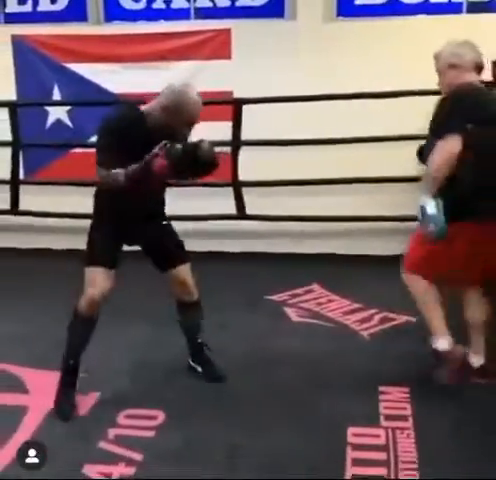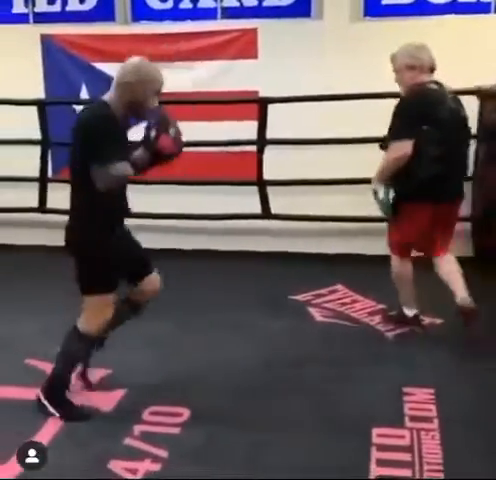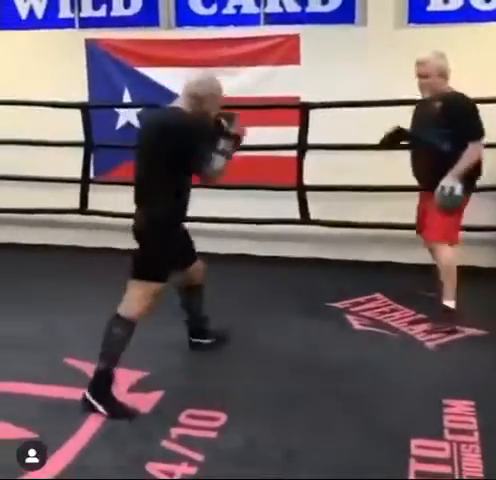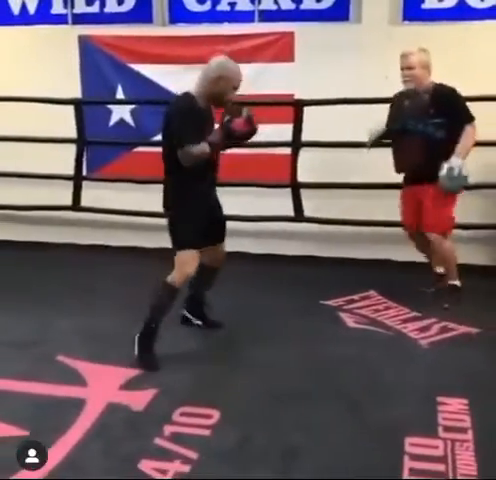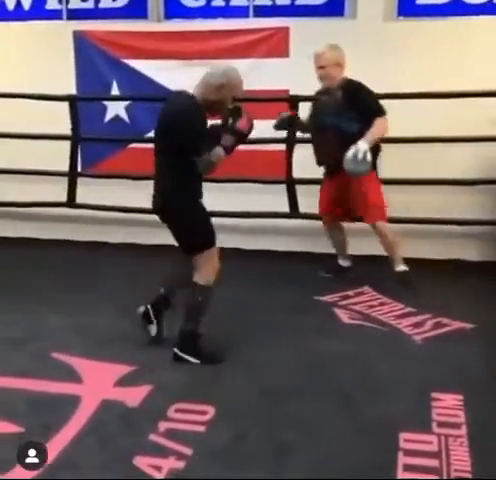
dt=0.5s
person 1, frame 1
left shoulder: (171, 133)
right shoulder: (119, 124)
left elbow: (180, 173)
right elbow: (104, 178)
left wrist: (199, 162)
right wrist: (146, 170)
left hip: (150, 217)
right hip: (112, 220)
left knee: (186, 284)
right knee: (94, 295)
left ankle: (197, 355)
right ankle: (67, 379)
person 1, frame 2
left shoulder: (113, 119)
right shoulder: (96, 121)
right elbow: (105, 179)
left wrist: (152, 147)
right wrist: (148, 154)
left hip: (110, 226)
right hip: (91, 231)
left knee: (148, 287)
right knee: (98, 315)
left ankle: (86, 350)
right ankle: (53, 391)
person 1, frame 3
left shoulder: (161, 119)
right shoulder: (182, 126)
right elbow: (210, 172)
left wrist: (210, 136)
right wrist: (229, 140)
left hip: (163, 218)
right hip: (158, 222)
left knee: (194, 272)
right knee: (138, 302)
left ankle: (199, 331)
right ankle: (99, 386)
person 1, frame 4
left shoulder: (204, 108)
right shoulder: (184, 108)
right elbow: (188, 155)
left wrist: (230, 135)
right wrist: (223, 136)
left hip: (205, 194)
right hip: (184, 199)
left knee: (215, 256)
right knee: (185, 270)
left ankle: (193, 309)
right ankle: (147, 336)
person 1, frame 5
left shoulder: (178, 102)
right shoulder: (192, 112)
right elbow: (206, 163)
left wrist: (216, 135)
right wrist: (232, 138)
left hip: (171, 196)
right hip: (181, 200)
left knee: (198, 257)
right knee: (208, 267)
left ankle: (156, 308)
right ankle: (187, 343)
person 2, frame 1
left shoulder: (458, 100)
left elbow: (448, 149)
left wrist: (429, 195)
left hip: (458, 208)
left knee: (415, 272)
left ankle: (445, 348)
person 2, frame 2
left shoulder: (411, 102)
right shoulder: (452, 101)
left elbow: (401, 150)
right elbow: (457, 143)
left wrist: (379, 179)
left hip: (417, 193)
right hip: (450, 191)
left knee: (400, 252)
right knee: (440, 250)
left ankle: (409, 313)
right ankle: (464, 300)
person 2, frame 3
left shoulder: (460, 106)
right shoulder: (423, 106)
left elbow: (476, 147)
left wrist: (452, 177)
right wrist: (401, 136)
left hip: (450, 187)
right hip: (430, 185)
left knee: (440, 241)
right knee: (430, 236)
left ankle: (449, 306)
right ankle: (448, 290)
person 2, frame 4
left shoulder: (445, 95)
right shoulder: (399, 100)
left elbow: (469, 128)
right elbow: (395, 131)
left wrist: (457, 158)
right wrist: (381, 133)
left hip: (440, 177)
right hip: (413, 177)
left knee: (436, 233)
right knee: (413, 229)
left ankle: (453, 283)
right ankle: (439, 271)
person 2, frame 5
left shoulder: (357, 91)
right shoulder: (320, 97)
left elbow: (382, 121)
right elbow: (314, 126)
left wrist: (364, 143)
right wrist: (298, 124)
left hip: (360, 168)
right hip: (334, 168)
left knee: (375, 219)
right knee: (329, 216)
left ankle: (399, 266)
right ankle: (344, 261)
